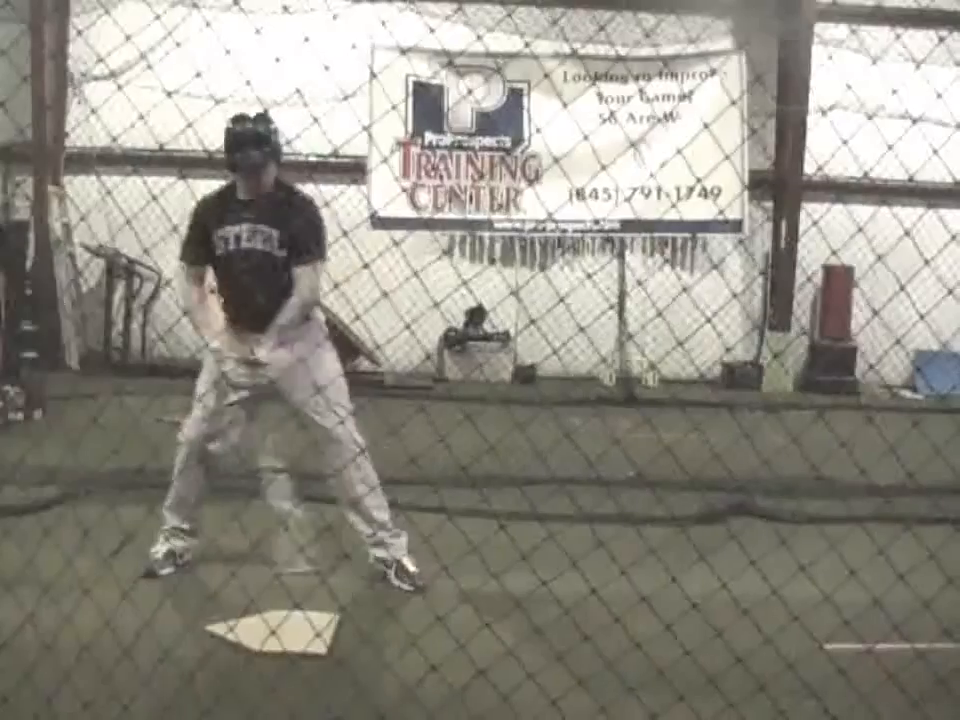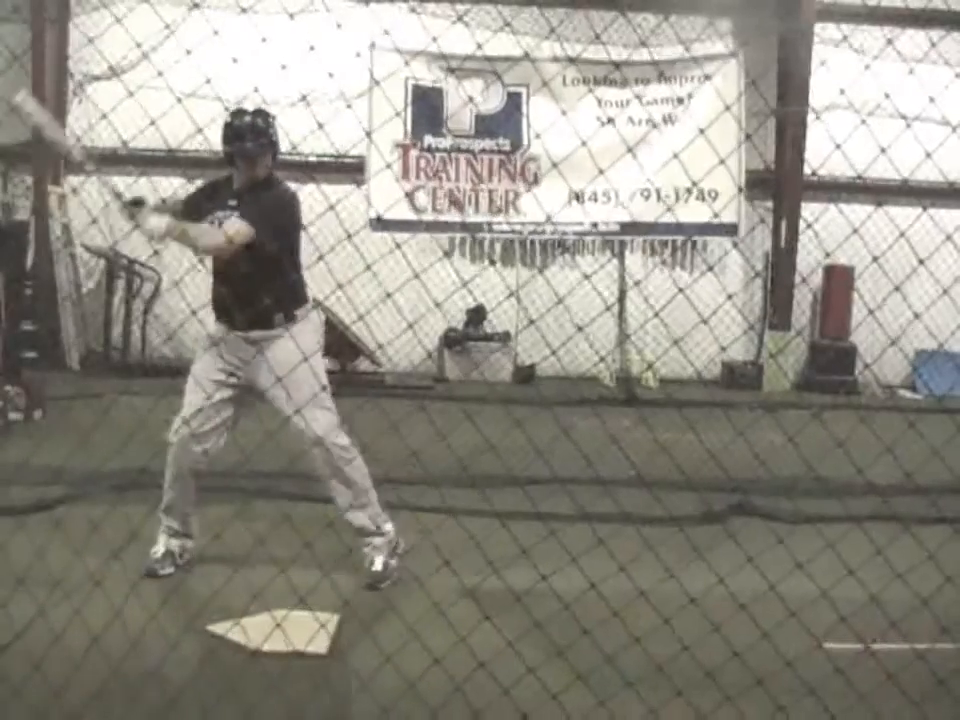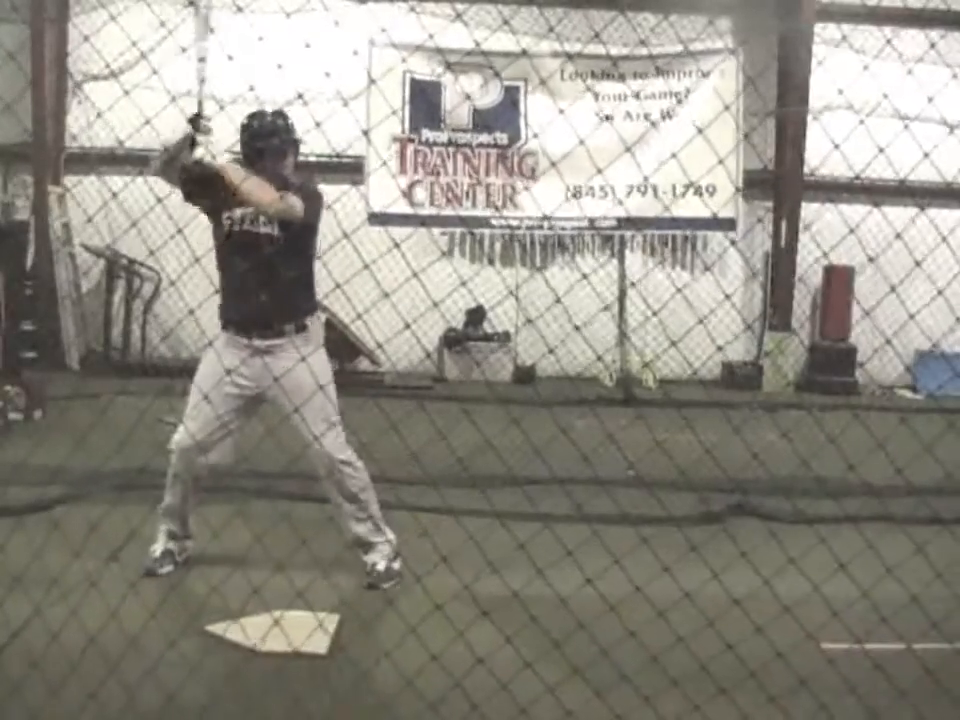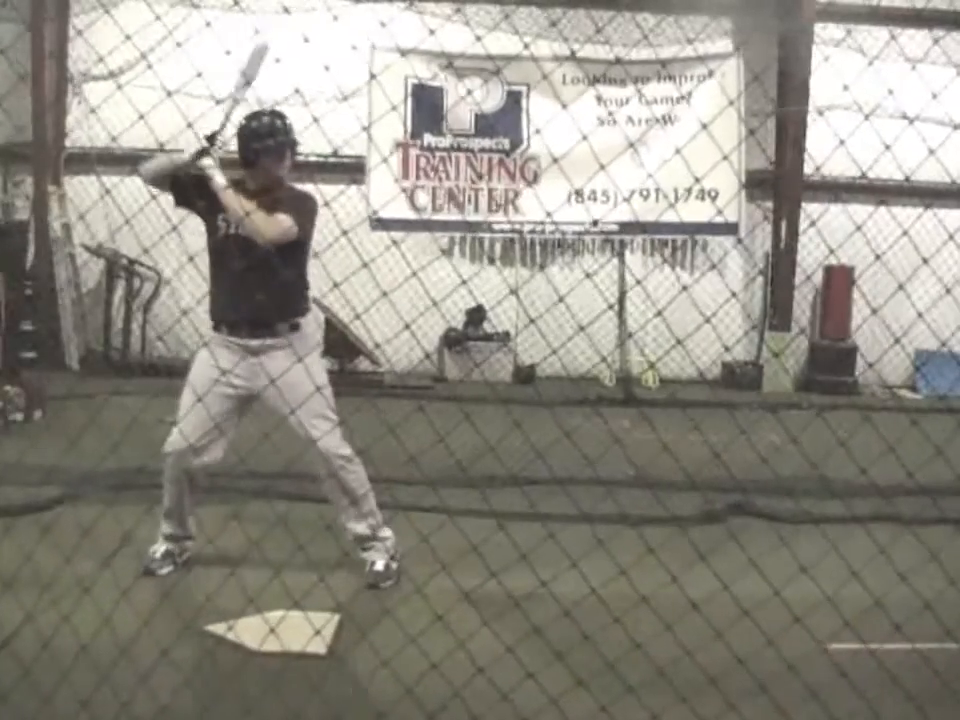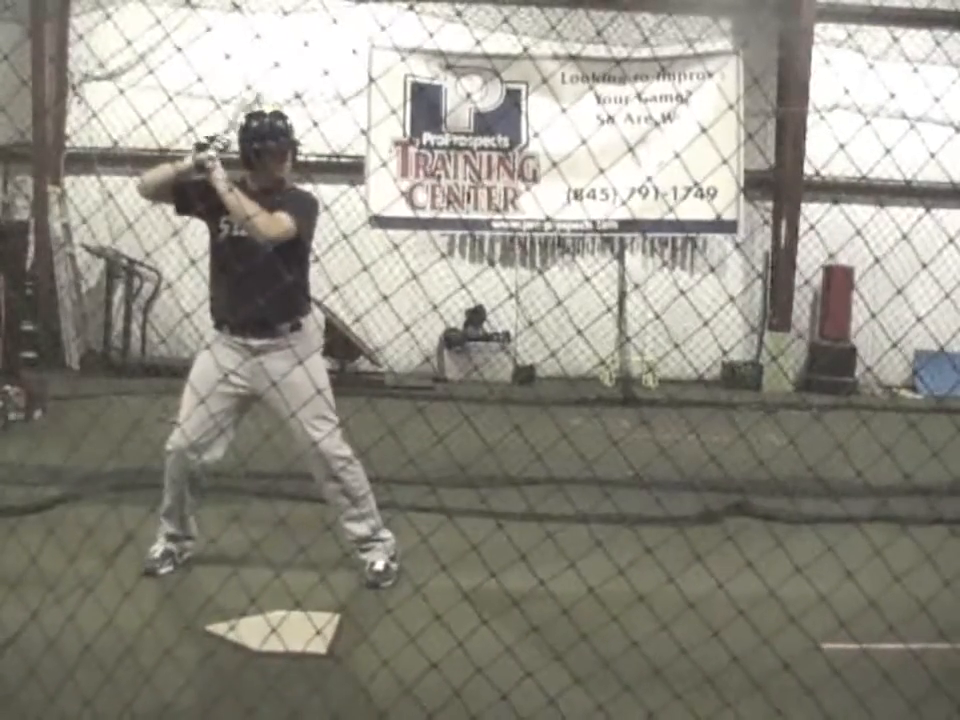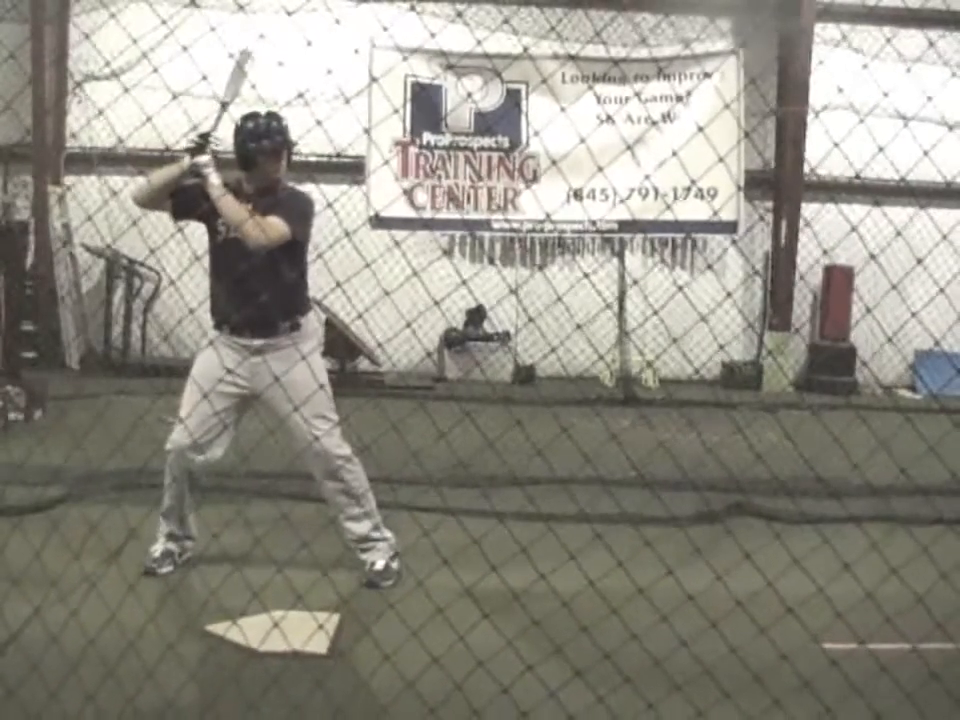
dt=0.4s
person 1, frame 1
left shoulder: (299, 209)
right shoulder: (211, 210)
left elbow: (307, 290)
right elbow: (192, 284)
left wrist: (271, 346)
right wrist: (215, 339)
left hip: (297, 338)
right hip: (236, 339)
left knee: (344, 439)
right knee: (195, 439)
left ankle: (388, 547)
right ankle: (176, 538)
person 1, frame 2
left shoulder: (279, 199)
right shoulder: (213, 191)
left elbow: (219, 243)
right elbow: (169, 221)
left wrist: (169, 226)
right wrist: (150, 212)
left hip: (284, 336)
right hip: (228, 337)
left knee: (327, 437)
right knee: (186, 438)
left ankle: (380, 540)
right ankle: (175, 540)
person 1, frame 3
left shoulder: (306, 197)
right shoulder: (224, 188)
left elbow: (274, 205)
right elbow: (165, 171)
left wrist: (218, 162)
right wrist: (183, 144)
left hip: (295, 346)
right hip: (234, 344)
left knee: (334, 452)
right knee: (186, 447)
left ankle: (380, 547)
right ankle: (172, 539)
person 1, frame 4
left shoulder: (300, 203)
right shoulder: (211, 192)
left elbow: (268, 232)
right elbow: (148, 173)
left wrist: (218, 181)
right wrist: (190, 161)
left hip: (287, 346)
right hip: (225, 346)
left knee: (332, 449)
right knee: (180, 449)
left ankle: (378, 544)
right ankle: (174, 540)
person 1, frame 5
left shoulder: (301, 203)
right shoulder: (215, 193)
left elbow: (268, 230)
right elbow: (146, 187)
left wrist: (219, 180)
right wrist: (190, 165)
left hip: (289, 346)
right hip: (228, 346)
left knee: (329, 450)
right knee: (182, 448)
left ankle: (377, 545)
right ankle: (174, 539)
person 1, frame 6
left shoulder: (297, 203)
right shoulder: (213, 196)
left elbow: (259, 236)
right elbow: (142, 198)
left wrist: (212, 182)
right wrist: (187, 166)
left hip: (288, 345)
right hip: (228, 346)
left knee: (329, 449)
right knee: (182, 446)
left ankle: (377, 544)
right ankle: (174, 538)
